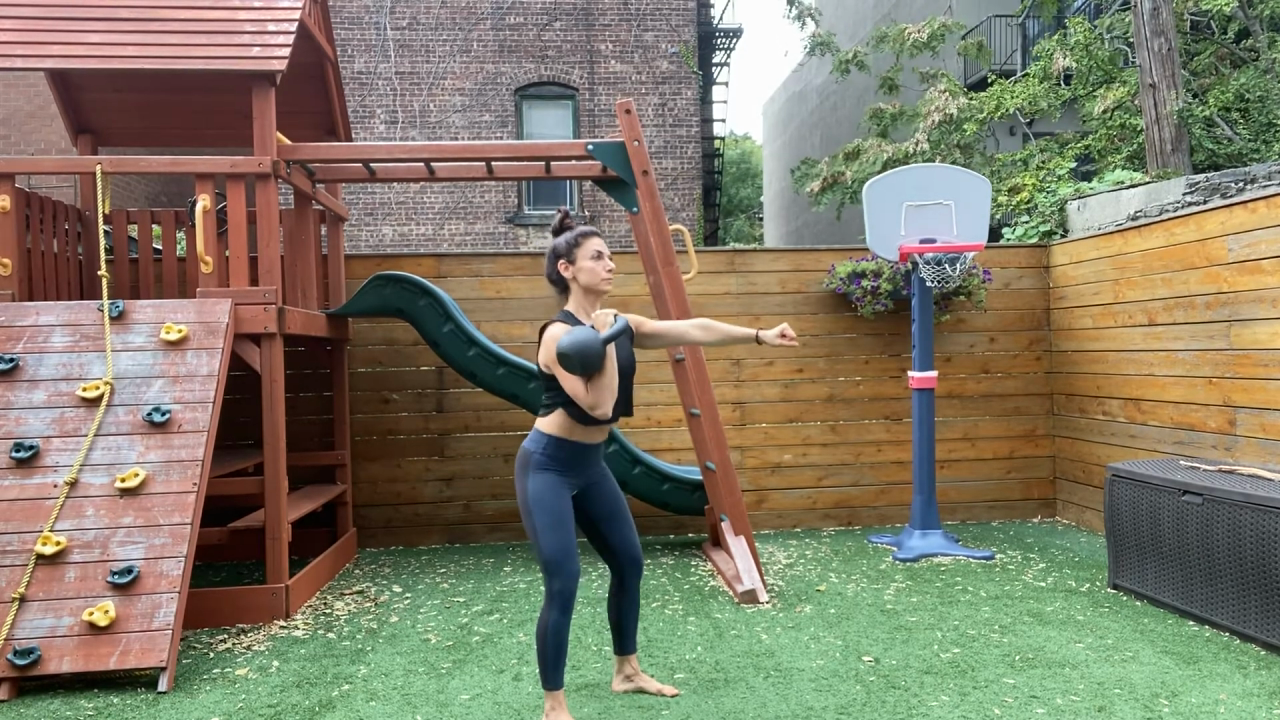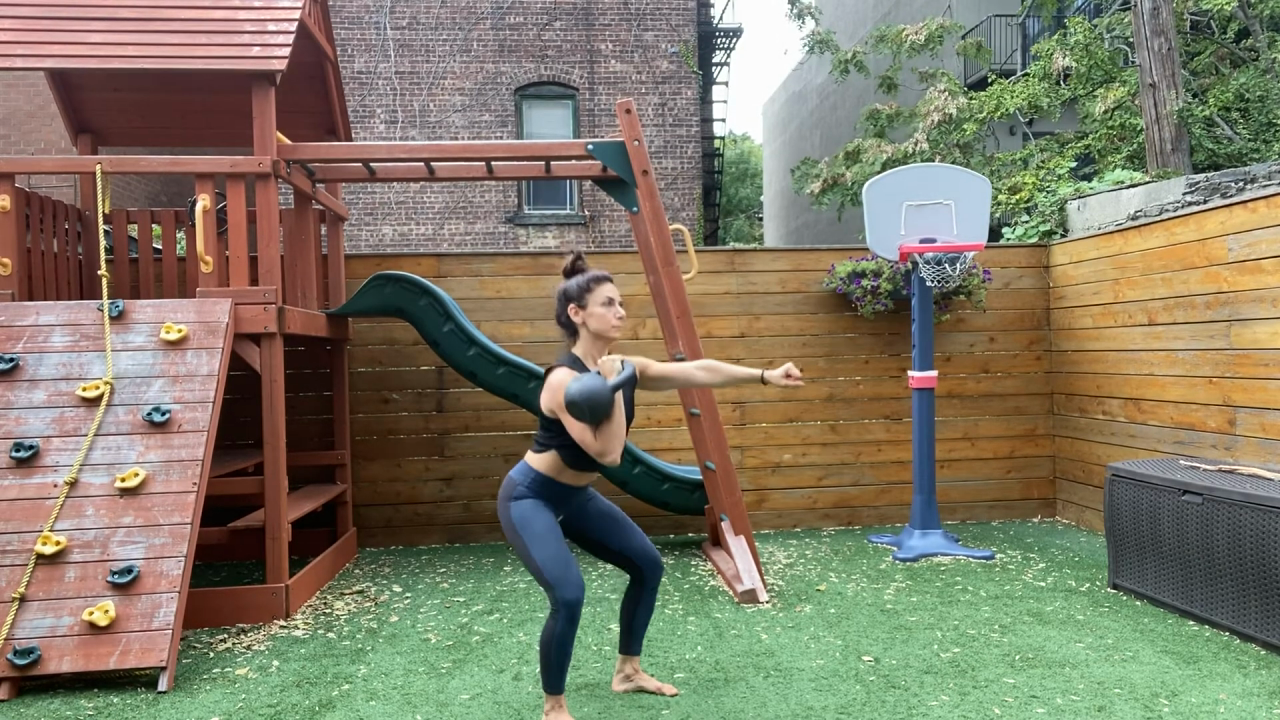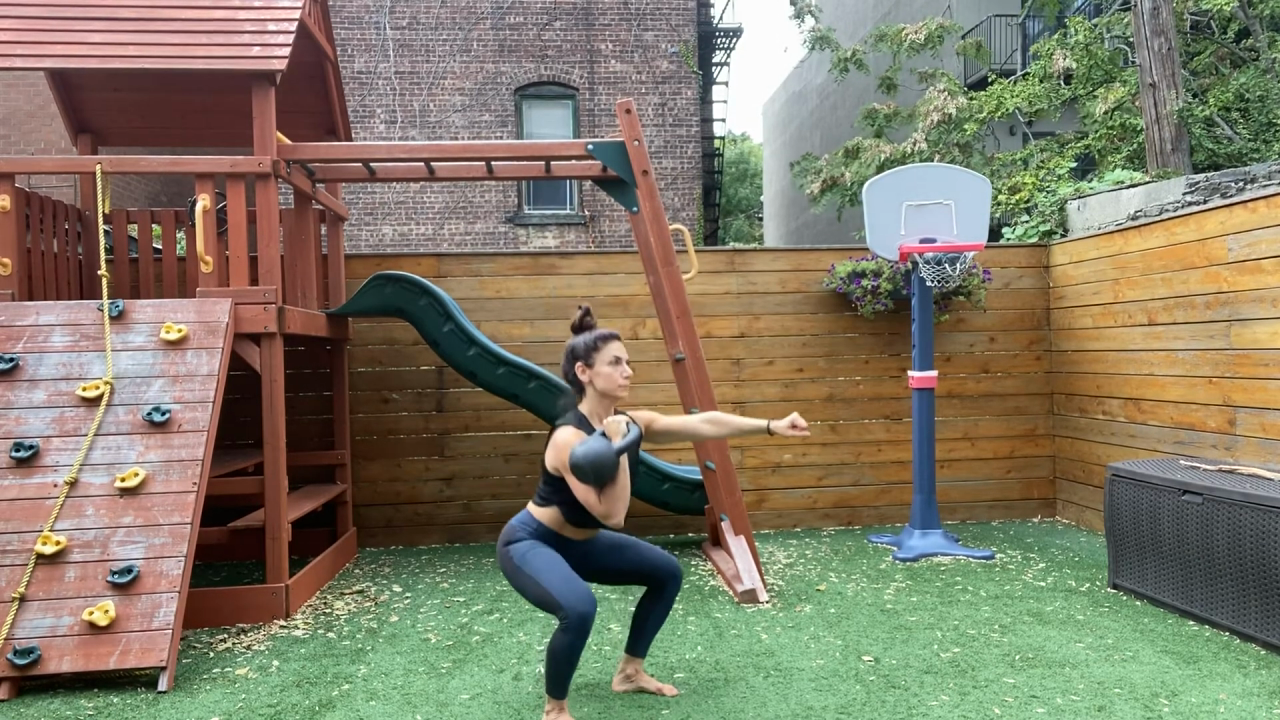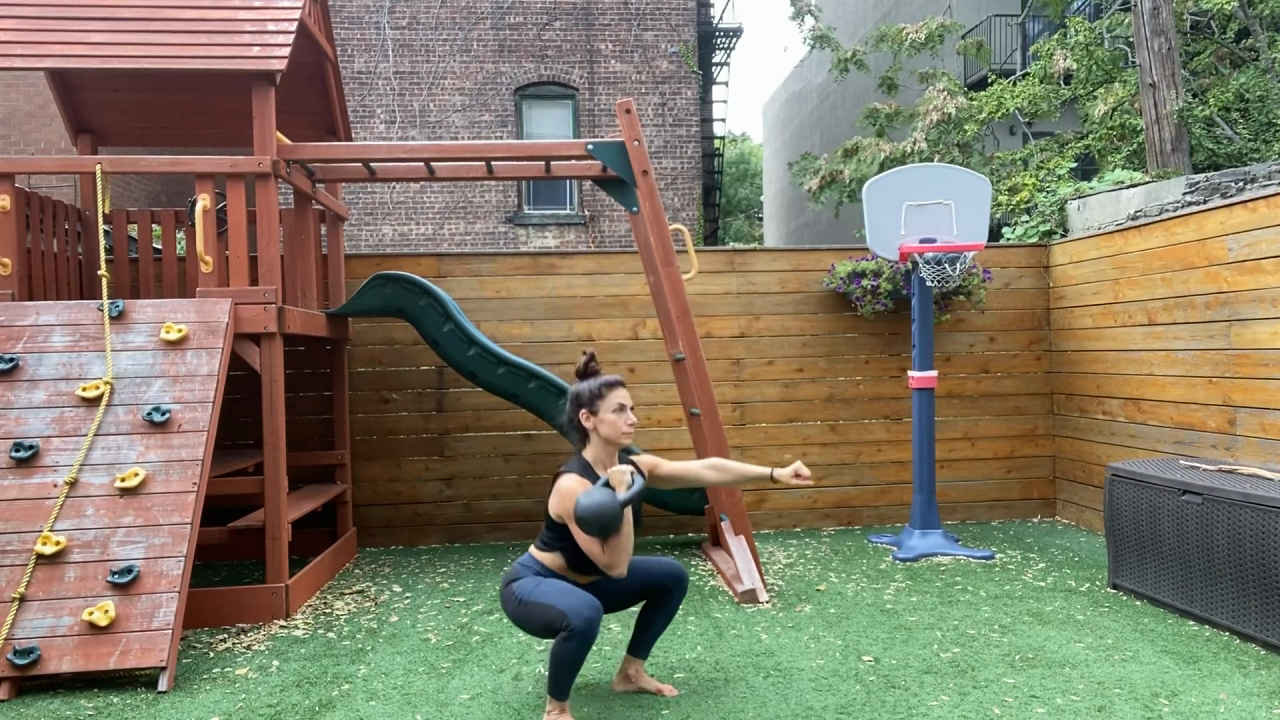
dt=0.3s
person 1, frame 1
left shoulder: (618, 324)
right shoulder: (558, 334)
left elbow: (693, 330)
right elbow: (599, 407)
left wrist: (759, 336)
right wrist: (601, 341)
left hip: (589, 464)
right hip: (547, 466)
left knee: (628, 563)
right knee: (563, 583)
left ankle: (627, 670)
person 1, frame 2
left shoulder: (623, 367)
right shoulder: (563, 379)
left elbow: (698, 370)
right elbow: (608, 452)
left wrist: (765, 376)
right wrist: (610, 388)
left hip: (576, 496)
right hip: (530, 496)
left knee: (647, 564)
right knee: (569, 593)
left ankle: (628, 670)
person 1, frame 3
left shoulder: (629, 423)
right shoulder: (568, 437)
left elbow: (705, 424)
right elbow: (612, 514)
left wrist: (773, 426)
right wrist: (617, 448)
left hip: (580, 543)
right hip: (529, 544)
left knee: (666, 572)
right knee: (579, 607)
left ankle: (630, 671)
person 1, frame 4
left shoulder: (633, 467)
right shoulder: (572, 485)
left elbow: (708, 469)
right elbow: (616, 566)
left wrist: (775, 473)
right wrist: (621, 497)
right hip: (530, 583)
left knee: (672, 576)
right knee: (584, 614)
left ankle: (630, 671)
